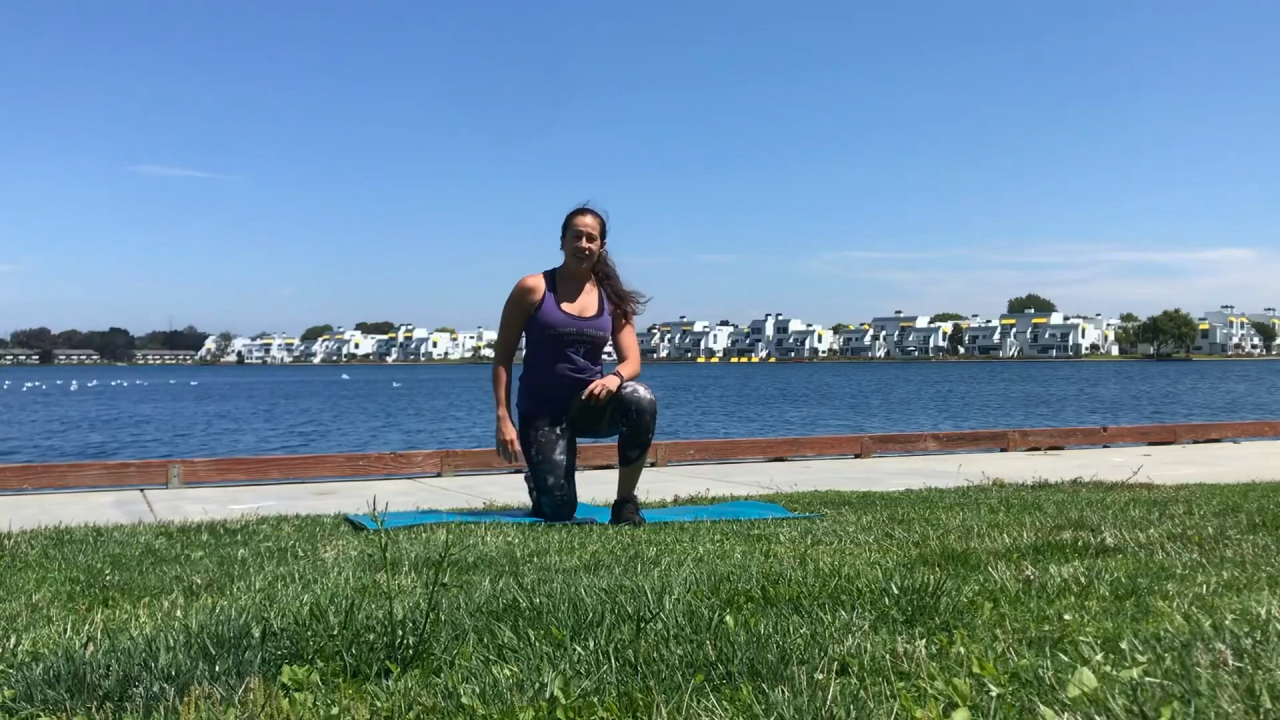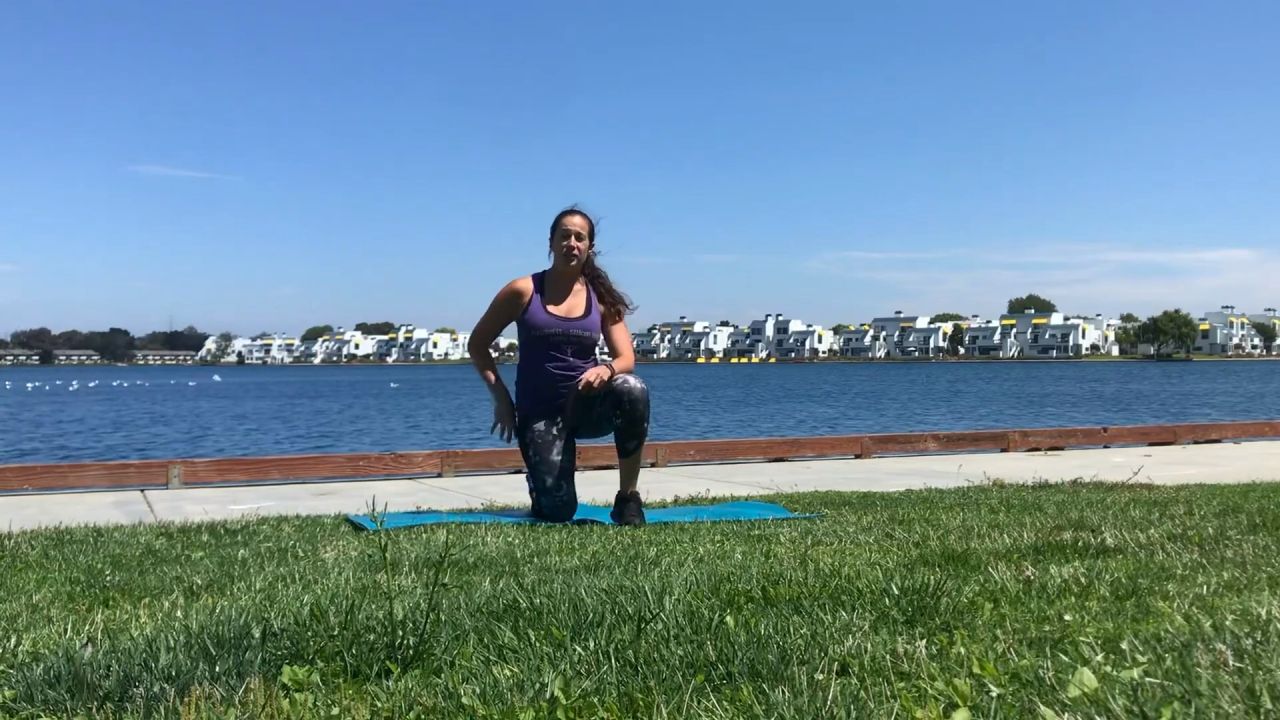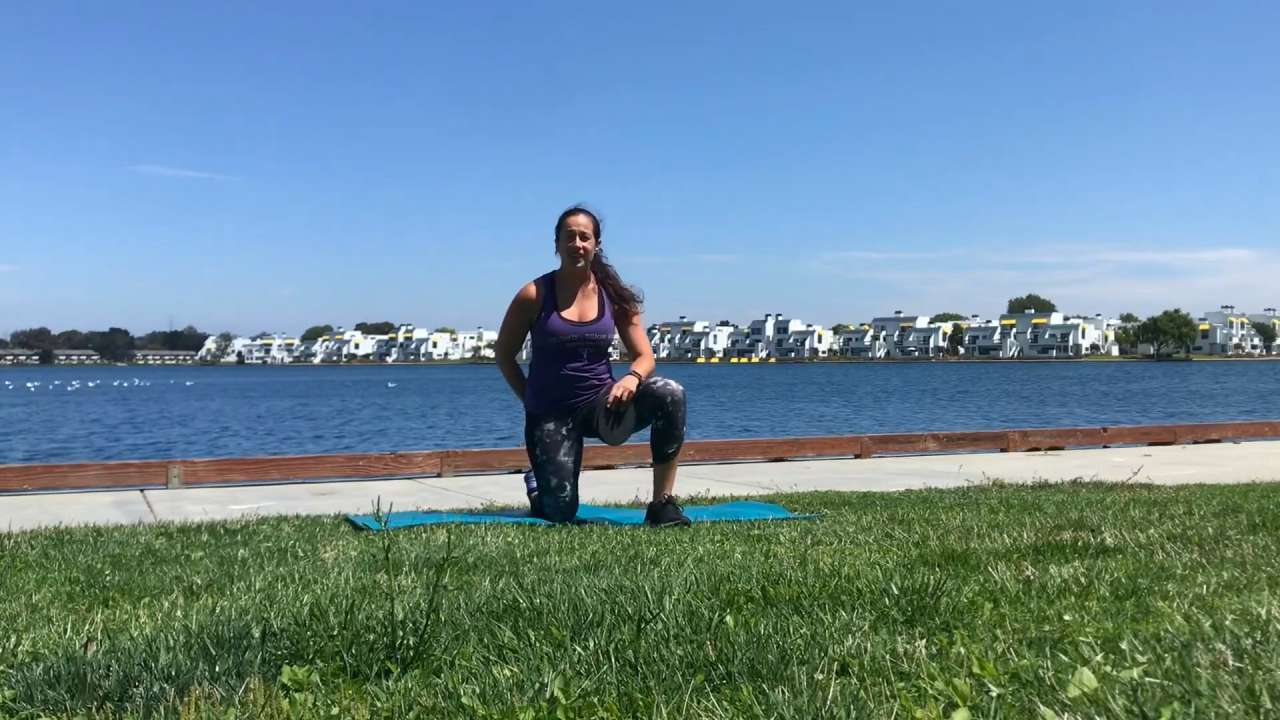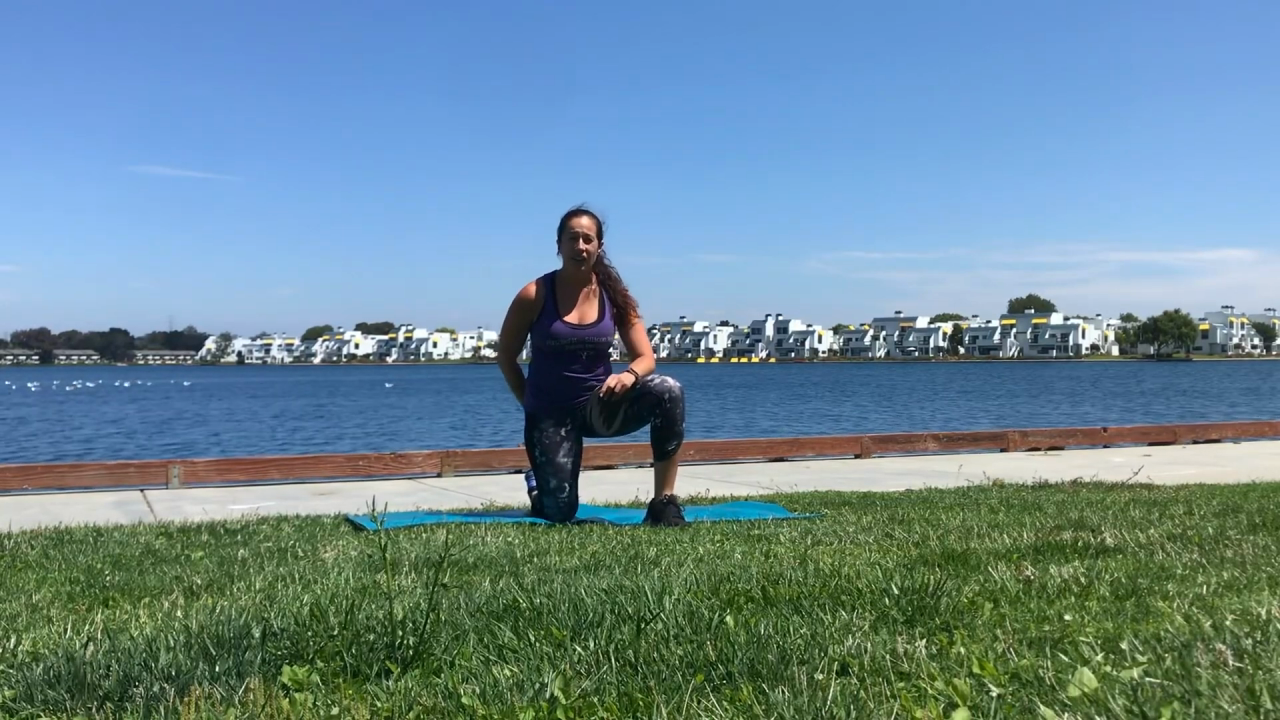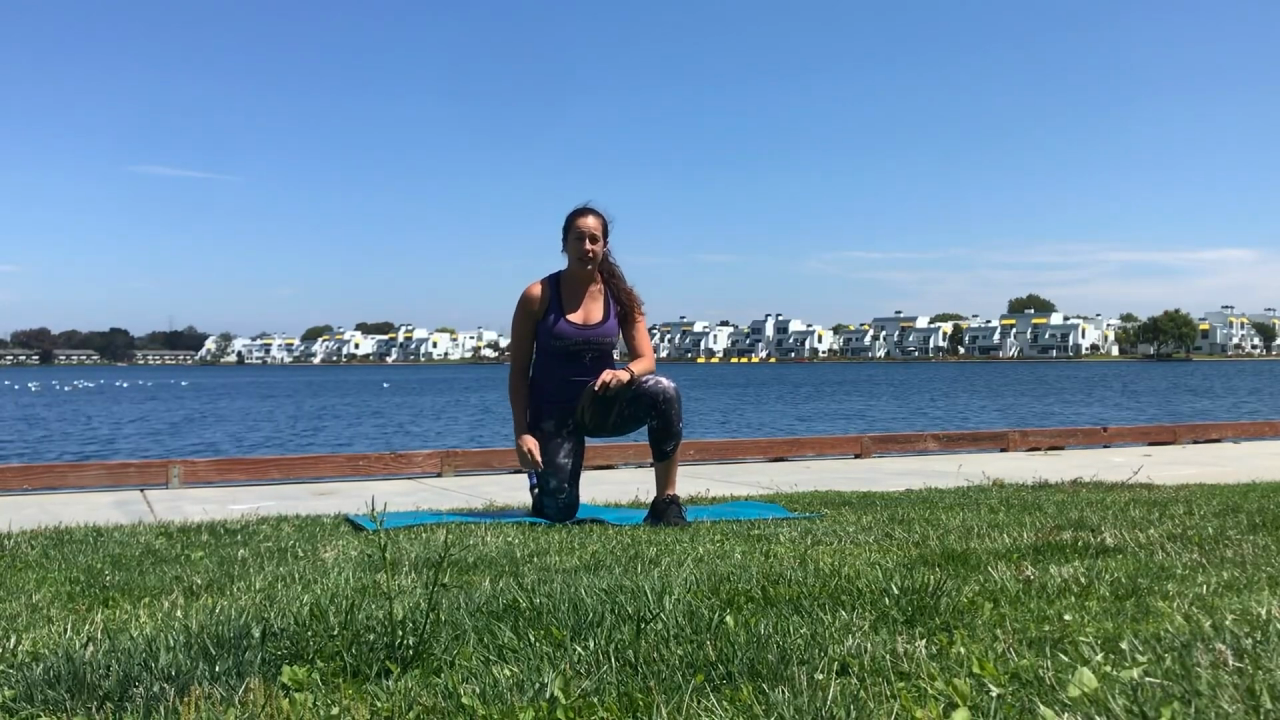
dt=1s
person 1, frame 1
left shoulder: (612, 297)
right shoulder: (532, 289)
left elbow: (632, 361)
right elbow: (502, 356)
left wrist: (615, 378)
right wrist: (504, 417)
left hip: (591, 404)
right hip: (542, 411)
left knee: (641, 399)
right knee: (558, 510)
left ankle: (626, 502)
right ankle: (539, 483)
person 1, frame 2
left shoulder: (603, 298)
right shoulder: (522, 291)
left elbow: (627, 359)
right elbow: (478, 344)
left wrist: (606, 370)
right wrist: (500, 396)
left hip: (588, 404)
right hip: (540, 412)
left knee: (632, 389)
right knee: (558, 511)
left ankle: (628, 499)
right ankle: (539, 485)
person 1, frame 3
left shoulder: (614, 295)
right shoulder: (534, 295)
left elbow: (645, 356)
right elbow: (504, 354)
left wrist: (632, 378)
right wrist: (532, 402)
left hip: (601, 403)
right hip: (551, 413)
left knee: (669, 394)
right knee: (560, 511)
left ankle: (662, 503)
right ankle: (537, 485)
person 1, frame 4
left shoulder: (614, 295)
right shoulder: (534, 296)
left elbow: (646, 358)
right elbow: (506, 356)
left wrist: (628, 375)
right wrist: (531, 404)
left hip: (600, 404)
right hip: (550, 414)
left knee: (668, 391)
right knee: (560, 512)
left ankle: (664, 502)
right ankle: (538, 487)
person 1, frame 5
left shoulder: (620, 296)
right shoulder: (538, 296)
left elbow: (646, 360)
right elbow: (519, 370)
left wrist: (625, 373)
right wrist: (522, 431)
left hip: (602, 405)
right hip: (553, 414)
left knee: (664, 391)
right knee: (560, 511)
left ankle: (666, 502)
right ankle: (539, 484)
